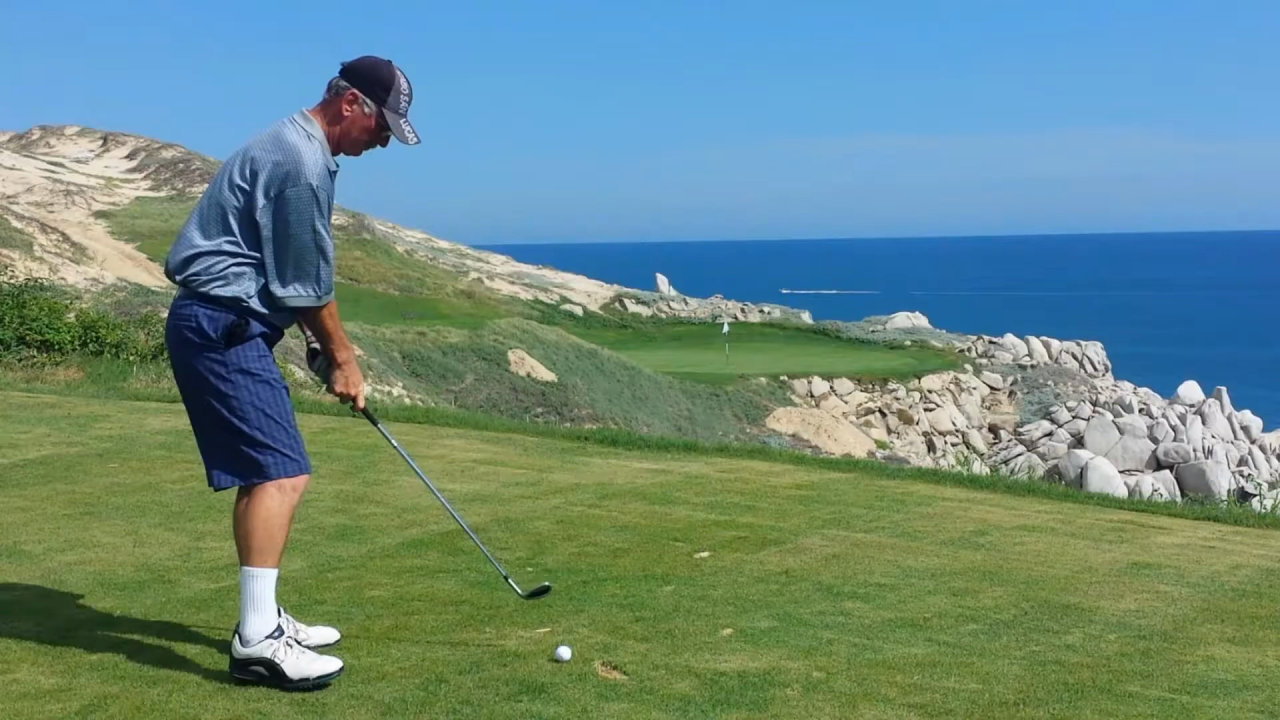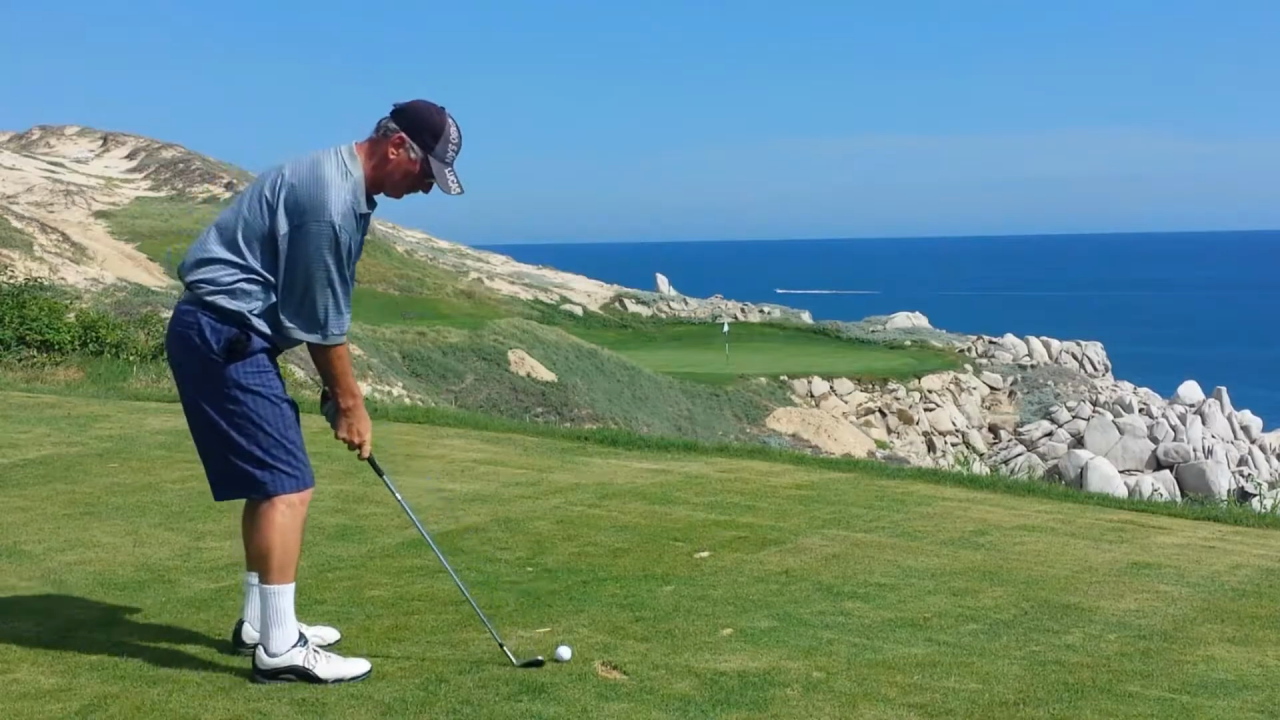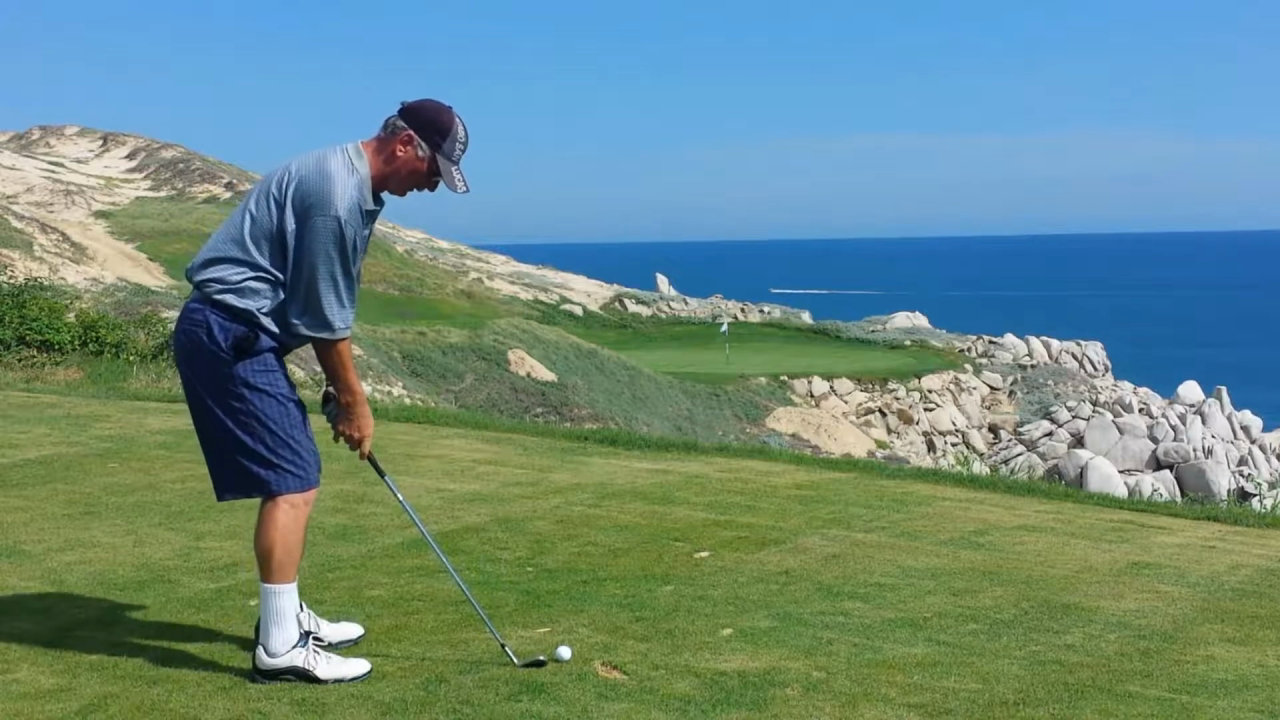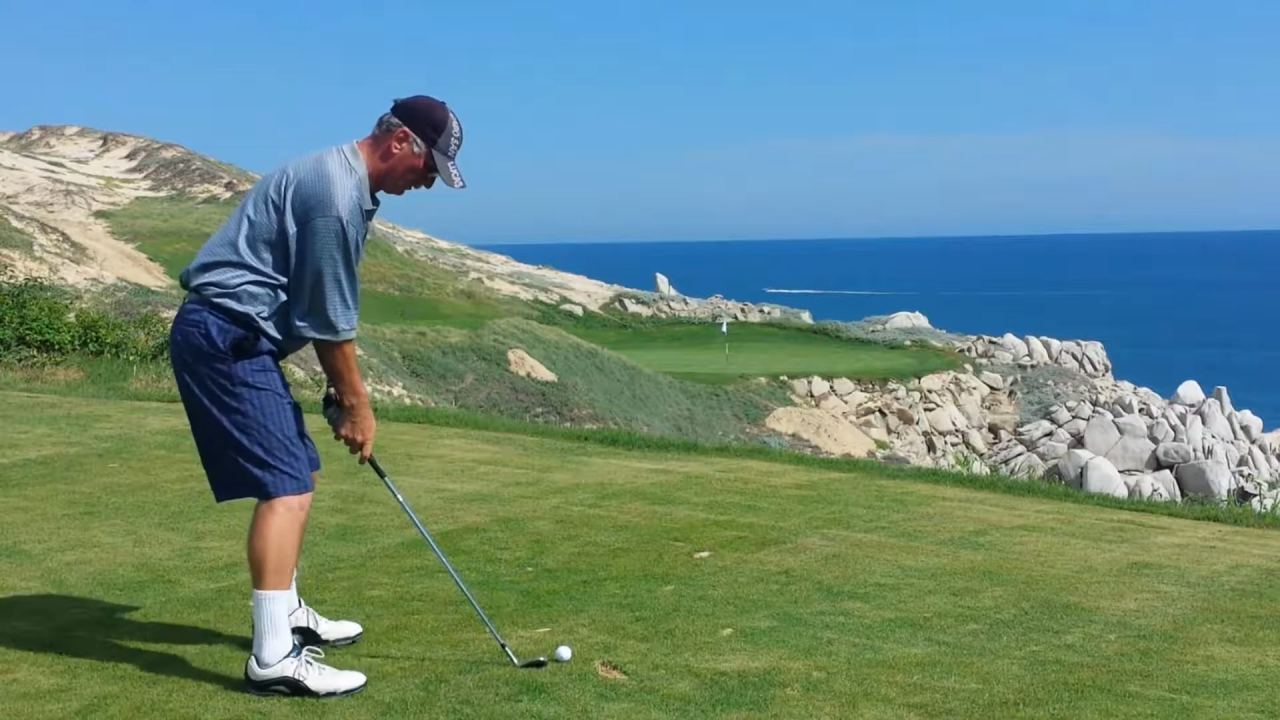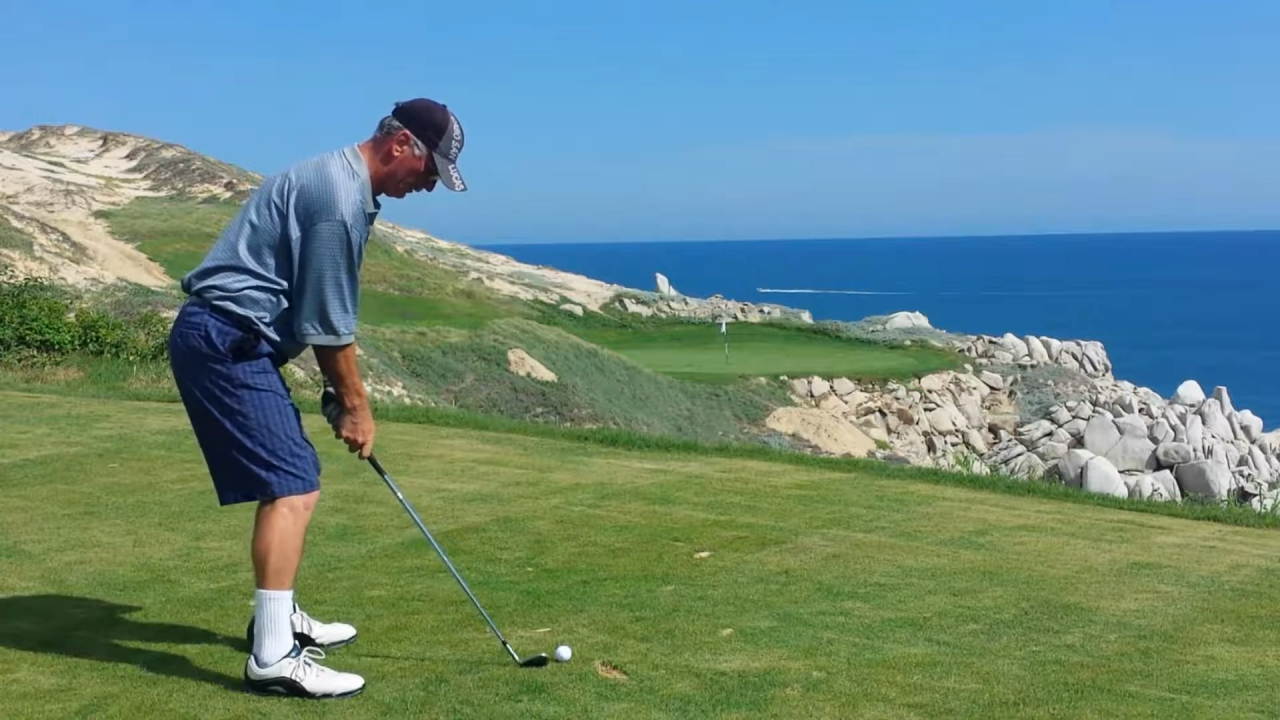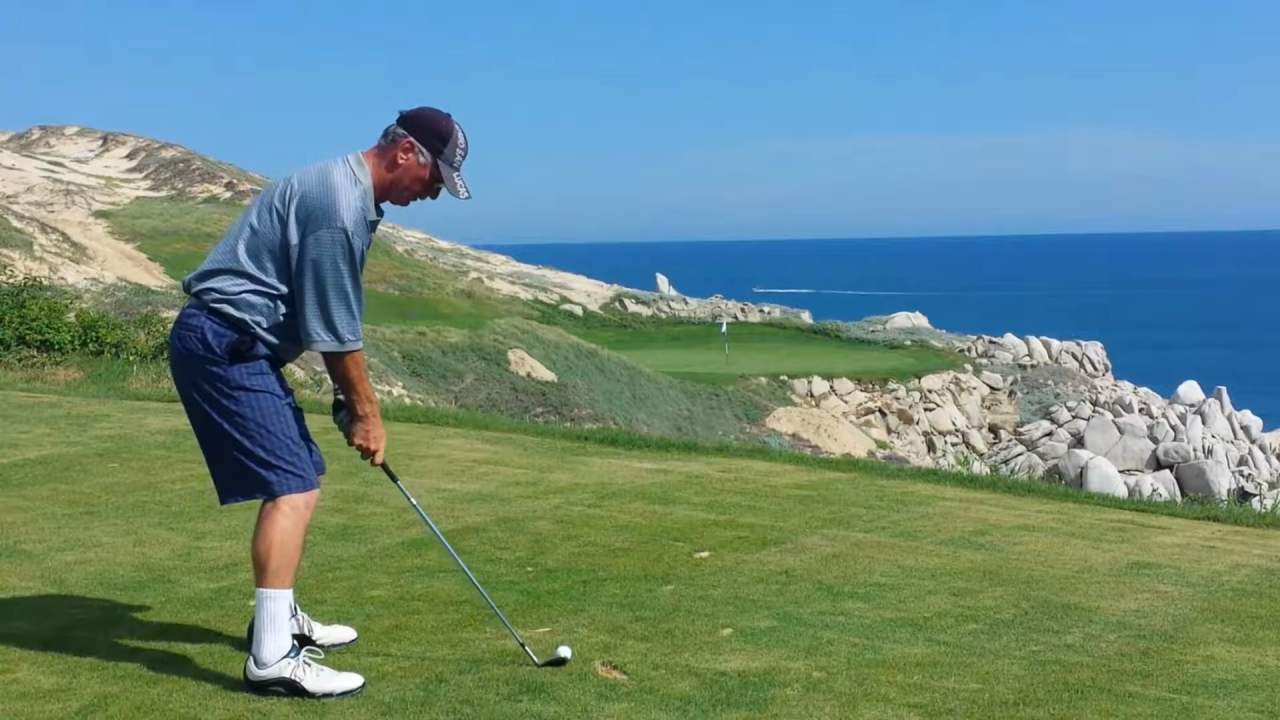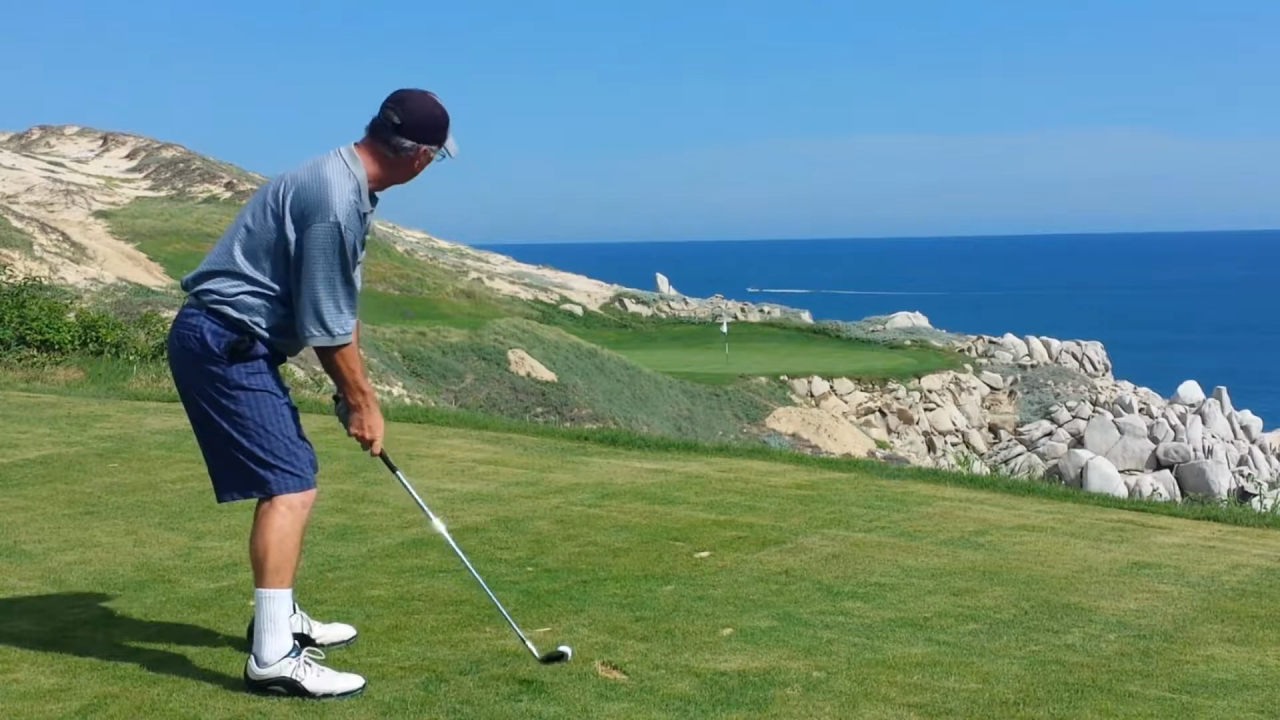
dt=0.5s
person 1, frame 1
left shoulder: (302, 152)
right shoulder: (300, 165)
left elbow: (290, 275)
right elbow: (306, 284)
left wrist: (324, 346)
right wrist: (344, 358)
left hip: (231, 327)
right hip: (223, 328)
left knee: (263, 473)
right knee: (281, 473)
left ankle: (263, 617)
right ankle: (257, 639)
person 1, frame 2
left shoulder: (346, 185)
right shoulder: (329, 200)
left elbow: (318, 311)
right elbow: (320, 321)
left wrist: (338, 390)
right wrist: (351, 405)
left hip: (231, 333)
right hip: (224, 334)
left knee: (271, 481)
right knee: (286, 483)
left ankle: (260, 621)
right ankle: (279, 647)
person 1, frame 3
left shoulder: (354, 185)
right shoulder: (335, 193)
left elbow: (324, 308)
right elbow: (324, 316)
left wrist: (343, 392)
right wrist: (354, 402)
left hip: (242, 335)
right hip: (230, 336)
left knee: (295, 478)
right knee: (292, 484)
left ankle: (286, 616)
right ankle: (281, 647)
person 1, frame 4
left shoulder: (345, 182)
right shoulder: (336, 194)
left elbow: (325, 310)
right elbow: (330, 317)
left wrist: (341, 392)
right wrist: (356, 405)
left hip: (235, 337)
right hip: (229, 338)
left knee: (298, 472)
right knee: (286, 487)
left ankle: (285, 615)
right ankle: (274, 658)
person 1, frame 5
left shoulder: (343, 183)
right shoulder: (338, 198)
left elbow: (321, 312)
right elbow: (328, 323)
left wrist: (343, 395)
right wrist: (355, 406)
left hip: (232, 340)
right hip: (226, 342)
left knee: (290, 479)
right knee: (292, 487)
left ankle: (279, 618)
right ankle: (274, 658)
person 1, frame 6
left shoulder: (347, 188)
right shoulder: (339, 204)
left elbow: (329, 318)
right elbow: (335, 329)
left wrist: (348, 398)
right wrist: (366, 412)
left hip: (236, 344)
right hip: (224, 344)
left knee: (299, 478)
right knee: (291, 487)
left ankle: (278, 617)
right ankle: (272, 657)
person 1, frame 7
left shoulder: (349, 188)
right shoulder: (335, 198)
left elbow: (342, 297)
right elbow: (324, 323)
left wrist: (357, 388)
right wrist: (362, 402)
left hip: (236, 344)
right hip: (223, 344)
left knee: (293, 479)
right knee: (289, 487)
left ankle: (279, 617)
right ankle: (273, 658)
